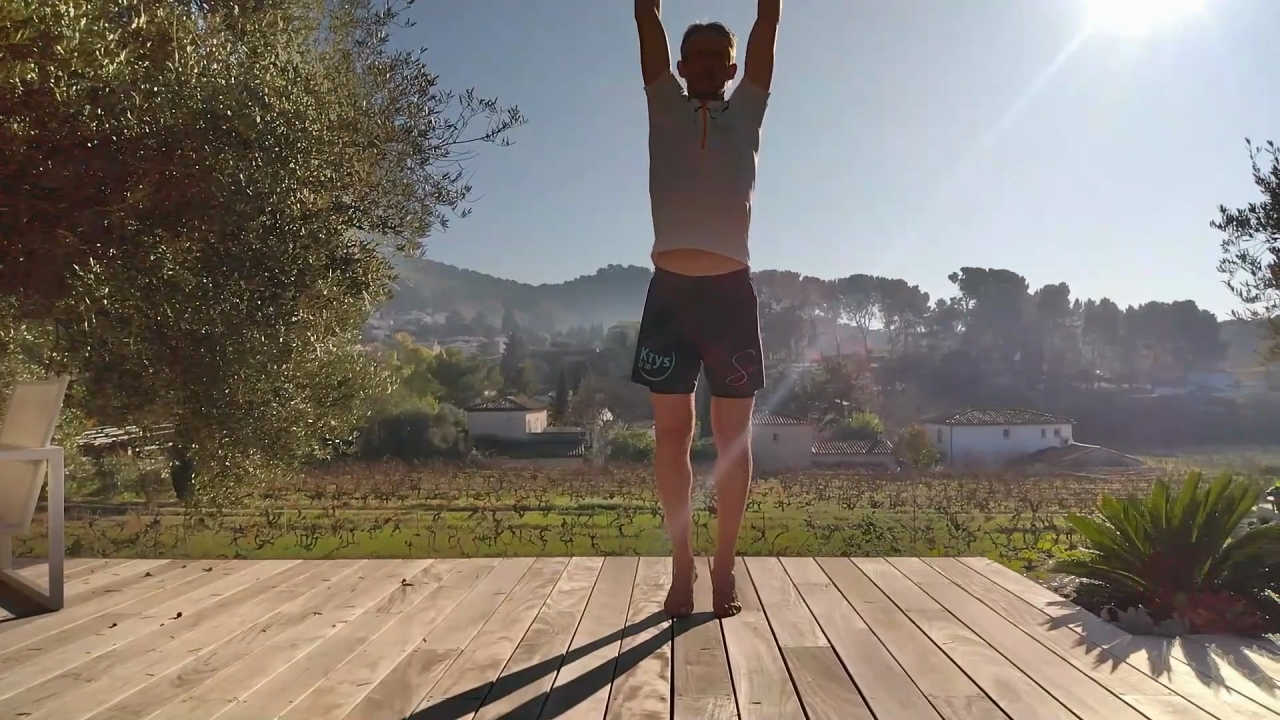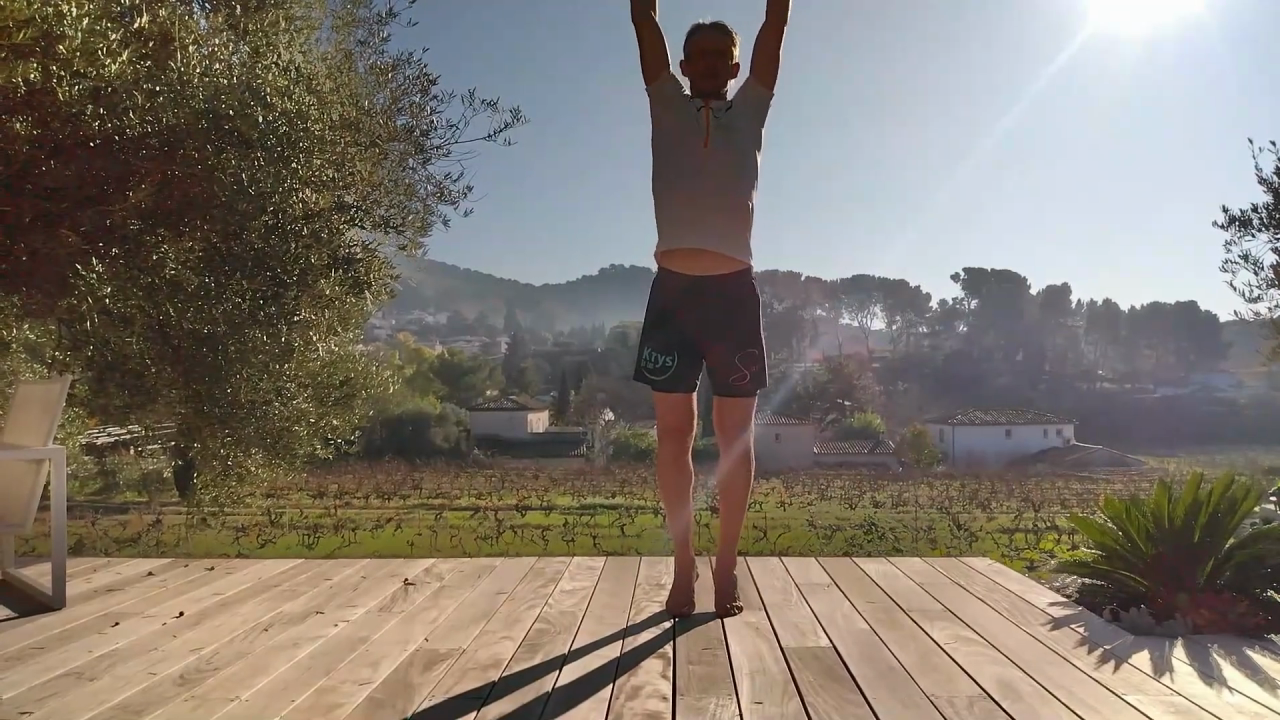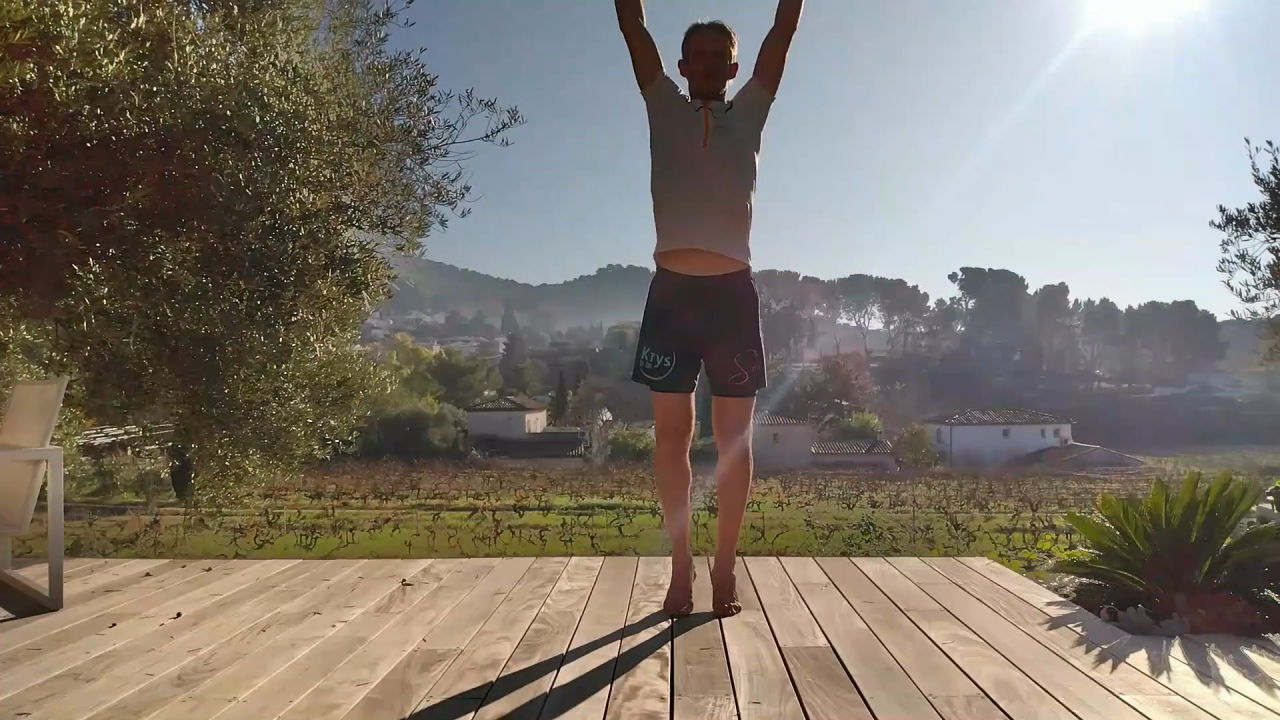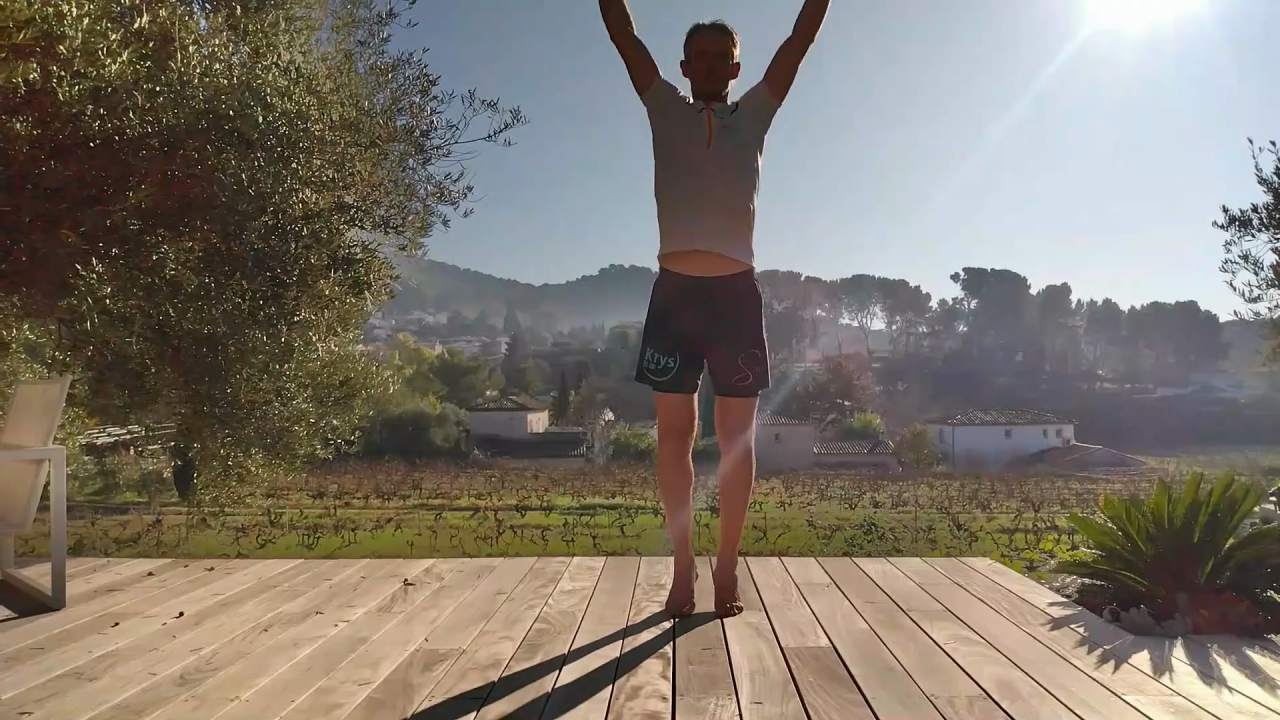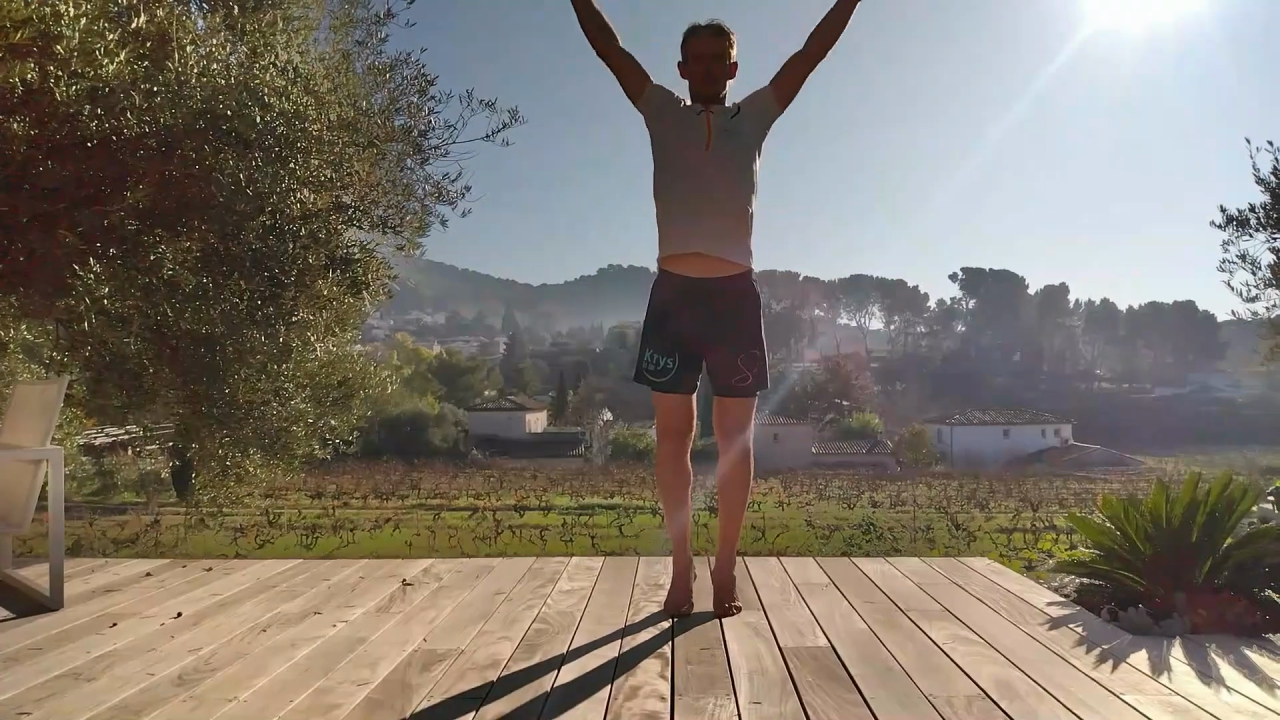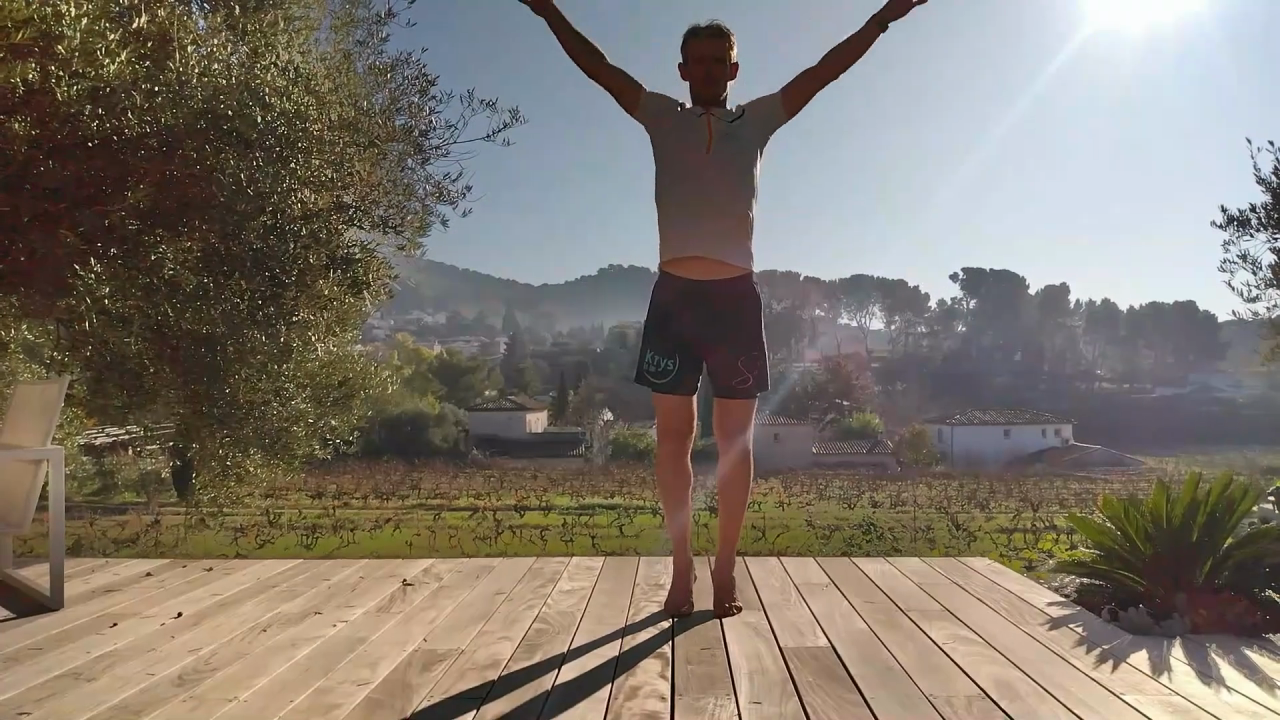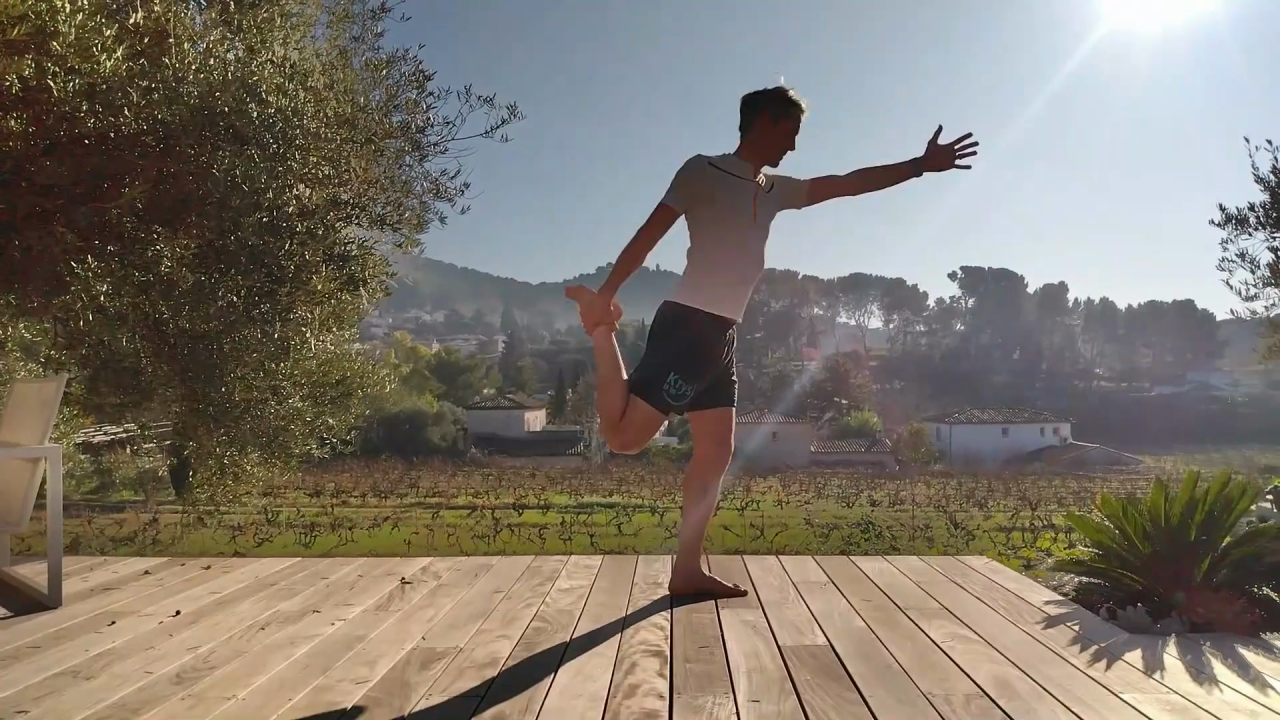
dt=0.2s
person 1, frame 1
left shoulder: (746, 111)
right shoulder: (664, 106)
left hip: (731, 290)
right hip: (671, 290)
left knee: (733, 439)
right knee: (672, 435)
left ankle: (724, 568)
right ankle: (682, 567)
person 1, frame 2
left shoulder: (749, 111)
right shoulder: (667, 107)
left hip: (733, 290)
right hip: (673, 289)
left knee: (735, 437)
right knee: (674, 433)
left ankle: (726, 567)
right ankle: (683, 567)
person 1, frame 3
left shoulder: (749, 113)
right shoulder: (664, 108)
left hip: (732, 292)
right hip: (671, 291)
left knee: (733, 438)
right knee: (672, 434)
left ankle: (725, 569)
right ankle: (681, 568)
person 1, frame 4
left shoulder: (753, 115)
right shoulder: (665, 109)
left hip: (735, 292)
right hip: (674, 291)
left knee: (736, 438)
right knee: (674, 433)
left ankle: (726, 569)
right ankle: (683, 567)
person 1, frame 5
left shoulder: (753, 118)
right shoulder: (662, 112)
left elbow: (812, 52)
left hip: (734, 294)
right hip: (673, 292)
left knee: (735, 437)
right knee: (673, 434)
left ankle: (725, 569)
right ankle: (681, 569)
person 1, frame 6
left shoulder: (755, 121)
right shoulder: (663, 117)
left elbow: (824, 71)
right elbow: (599, 68)
left hip: (735, 295)
right hip: (674, 294)
left knee: (734, 438)
right knee: (675, 434)
left ankle: (724, 569)
right ankle: (682, 568)
person 1, frame 7
left shoulder: (775, 189)
right shoulder: (704, 171)
left elbow: (849, 183)
right elbow: (649, 233)
left wrist: (920, 165)
right wrist: (605, 296)
left hip: (719, 334)
right hip: (688, 325)
left knee: (715, 452)
right knee: (623, 435)
left ankle: (687, 570)
